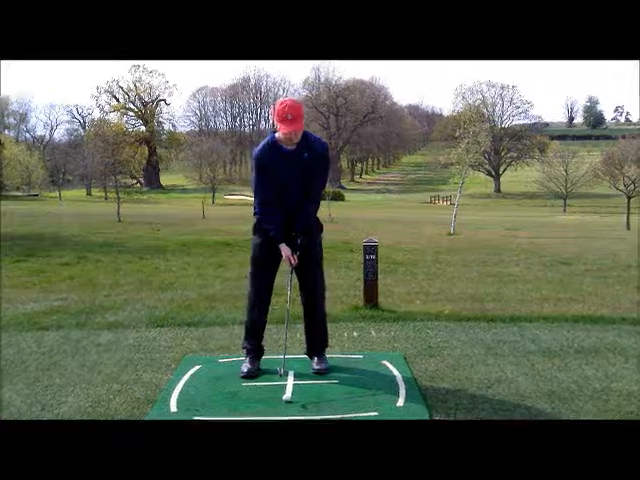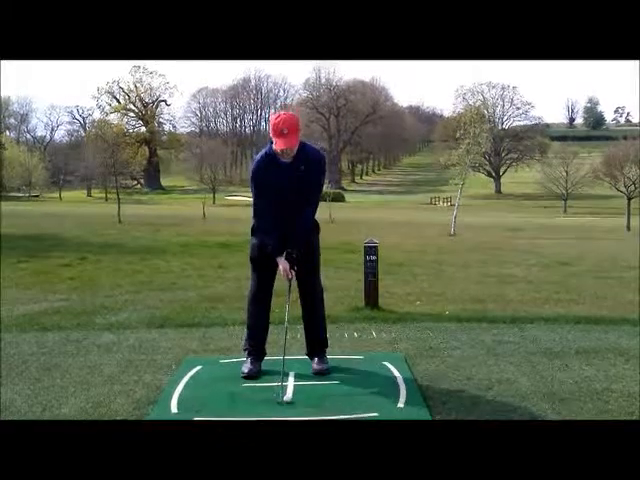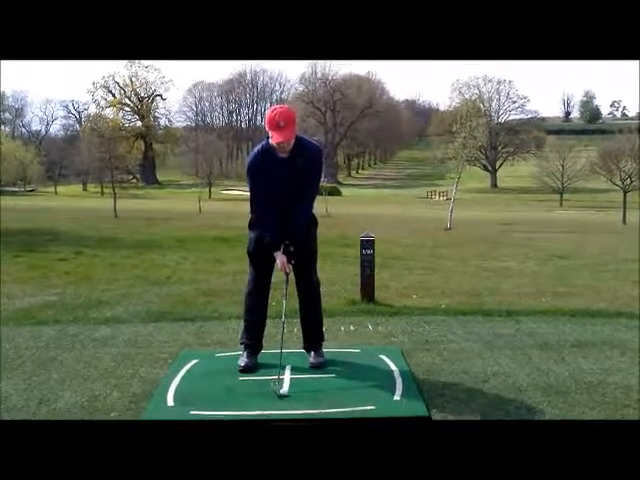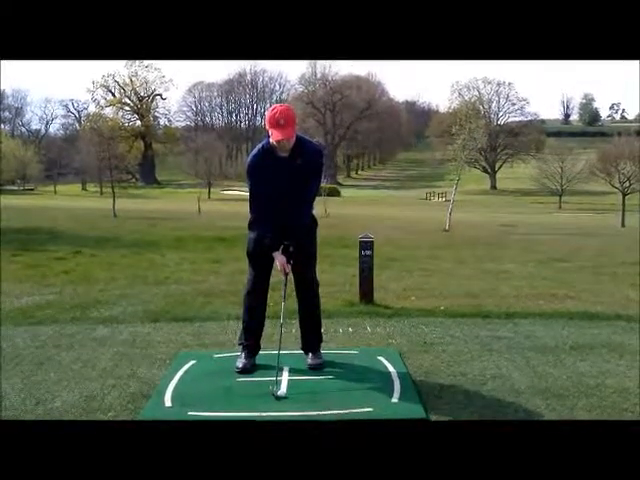
dt=1s
person 1, frame 1
left shoulder: (318, 149)
right shoulder: (263, 153)
left elbow: (314, 196)
right elbow: (264, 202)
left wrist: (297, 236)
right wrist: (280, 242)
left hip: (305, 227)
right hip: (269, 229)
left knee: (313, 290)
right knee: (259, 290)
left ankle: (317, 351)
right ankle: (252, 353)
person 1, frame 2
left shoulder: (315, 159)
right shoulder: (261, 164)
left elbow: (309, 206)
right elbow: (263, 212)
left wrist: (294, 248)
right wrist: (278, 255)
left hip: (303, 231)
right hip: (267, 232)
left knee: (311, 290)
right knee: (260, 291)
left ankle: (317, 352)
right ankle: (254, 354)
person 1, frame 3
left shoulder: (312, 153)
right shoulder: (257, 159)
left elbow: (306, 200)
right elbow: (261, 207)
left wrist: (291, 242)
right wrist: (275, 249)
left hip: (301, 225)
right hip: (265, 226)
left knee: (308, 284)
right knee: (257, 285)
left ankle: (314, 346)
right ankle: (250, 348)
person 1, frame 4
left shoulder: (312, 153)
right shoulder: (257, 159)
left elbow: (307, 200)
right elbow: (259, 207)
left wrist: (290, 242)
right wrist: (274, 249)
left hip: (301, 226)
right hip: (265, 227)
left knee: (307, 285)
right knee: (256, 285)
left ankle: (312, 347)
right ankle: (248, 349)
